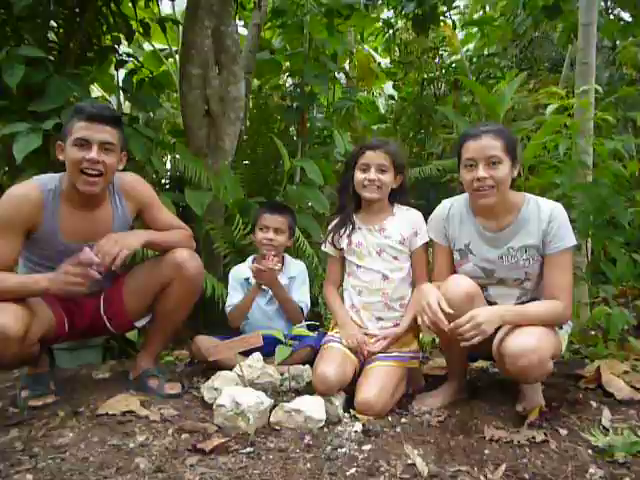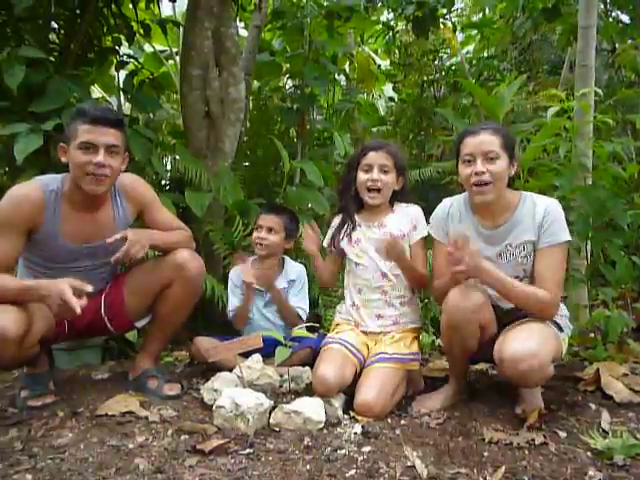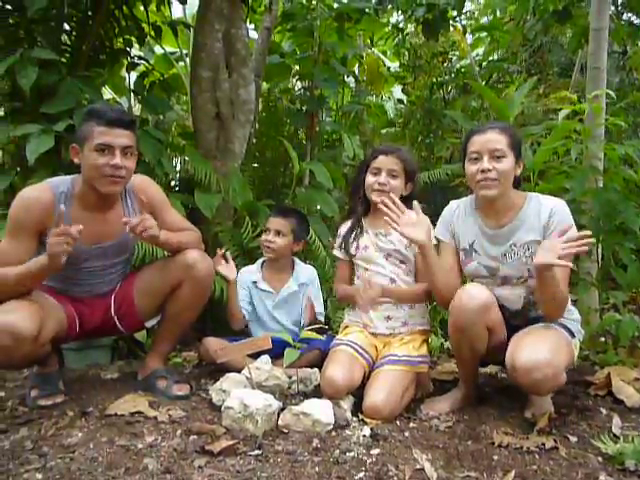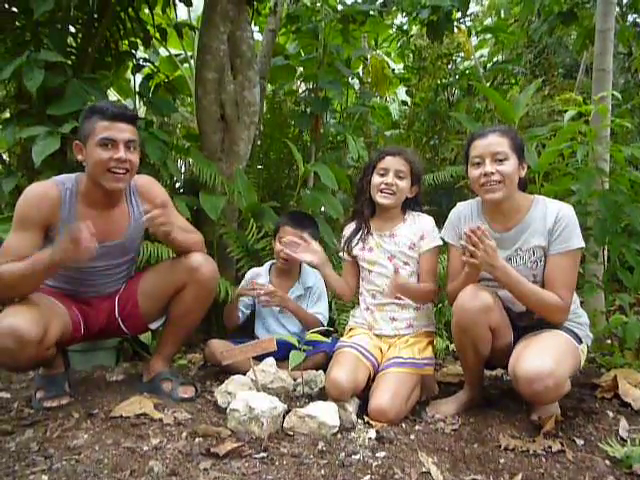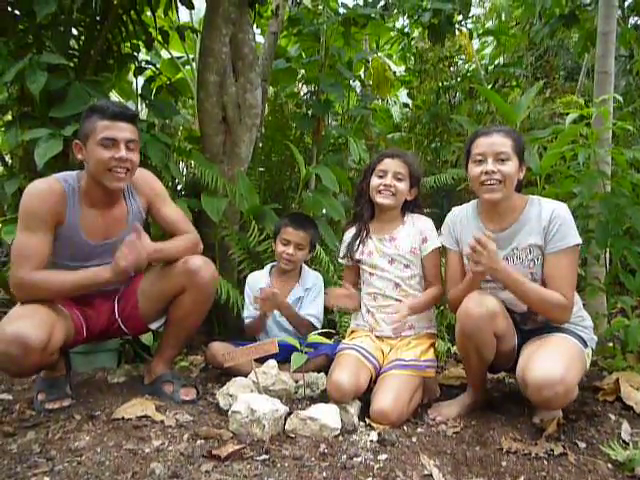
dt=0.4s
person 1, frame 1
left shoulder: (131, 188)
right shoulder: (26, 198)
left elbow: (186, 238)
left wrist: (140, 236)
right wrist: (50, 281)
left hip: (108, 301)
right hip: (46, 305)
left knee: (188, 264)
left ankle: (145, 365)
right ankle: (38, 364)
person 1, frame 2
left shoulder: (131, 189)
right shoulder: (27, 199)
left elbow: (186, 239)
left wrist: (148, 237)
right wrist: (46, 290)
left hip: (108, 300)
right hip: (44, 307)
left knee: (189, 264)
left ankle: (144, 365)
right ankle: (37, 364)
person 1, frame 3
left shoulder: (141, 190)
right shoulder: (38, 200)
left elbow: (195, 241)
left wrist: (158, 235)
right wrist: (48, 263)
left hip: (118, 300)
right hip: (55, 304)
left knee: (198, 265)
left ankle: (153, 366)
right ankle: (47, 364)
person 1, frame 4
left shoulder: (146, 189)
right shoulder: (44, 197)
left elbow: (199, 246)
left wrist: (171, 234)
right wrist: (56, 256)
left hip: (123, 300)
right hip: (59, 303)
left knee: (202, 268)
left ankle: (158, 367)
right ankle: (53, 365)
person 1, frame 5
left shoulder: (143, 183)
right shoulder: (45, 194)
left elbow: (193, 241)
left wrist: (150, 252)
right wrist: (109, 272)
left hip: (124, 300)
right hip: (62, 305)
left knee: (201, 271)
left ankle: (159, 369)
right ankle: (55, 368)
person 2, frame 1
left shoulder: (548, 215)
right shoulder: (447, 214)
left elbow: (561, 307)
right elbow: (442, 288)
left wrist: (499, 315)
right wrist: (427, 292)
left hip: (534, 322)
right hip: (474, 324)
left knee: (521, 355)
right knee: (458, 289)
left ankle: (530, 381)
right ankle: (455, 382)
person 2, frame 2
left shoulder: (545, 211)
right shoulder: (448, 212)
left elbow: (548, 305)
right elbow: (440, 295)
left wrist: (484, 270)
right wrist: (458, 274)
left hip: (536, 320)
right hip: (476, 326)
left knee: (520, 359)
right knee: (463, 298)
left ankle: (529, 385)
right ankle: (456, 384)
person 2, frame 3
left shoulder: (551, 211)
right shoulder: (455, 214)
left elbow: (556, 308)
right elbow: (447, 297)
left wrist: (544, 269)
right wrist: (425, 247)
left hip: (545, 323)
right hip: (484, 326)
left knee: (532, 367)
right knee: (470, 298)
left ankle: (539, 390)
right ankle: (466, 388)
person 2, frame 4
left shoulder: (557, 216)
right shoulder: (461, 216)
left elbow: (559, 311)
right elbow: (454, 301)
left wrist: (499, 269)
right wrist: (469, 266)
left hip: (554, 327)
right hip: (493, 330)
left knee: (535, 377)
right knee: (472, 299)
left ankle: (546, 392)
right ankle: (472, 390)
person 2, frame 5
left shoulder: (553, 215)
right shoulder: (458, 220)
left elbow: (562, 309)
right elbow: (454, 304)
left wrist: (499, 269)
right wrist: (474, 276)
left hip: (557, 329)
right hip: (494, 333)
left knee: (545, 385)
right knee: (477, 307)
left ankle: (551, 395)
right ankle: (475, 393)
person 3, frame 1
left shoulder: (411, 219)
right shoulder: (341, 225)
left elbow: (421, 285)
right elbow: (331, 286)
left wrist: (402, 329)
right wrist: (346, 326)
left hip: (395, 330)
right hip: (352, 325)
left knee: (369, 404)
right knee: (325, 381)
left ankle: (403, 373)
right ankle: (364, 368)
person 3, frame 2
left shoulder: (409, 216)
right shoulder: (343, 223)
left elbow: (421, 283)
right elbow: (329, 281)
left wrist: (401, 257)
right wrist: (313, 251)
left hip: (398, 327)
right hip: (352, 321)
left knee: (367, 406)
right knee: (324, 384)
left ankle: (403, 376)
right ankle: (369, 370)
person 3, frame 3
right shoulder: (350, 228)
left elbow: (428, 287)
right elbow: (342, 284)
left wrist: (385, 292)
right wrist: (355, 293)
left hip: (405, 330)
right hip: (360, 326)
left knee: (378, 408)
right knee: (334, 384)
left ankle: (413, 377)
right ankle: (375, 373)
person 3, frame 4
left shoulder: (423, 226)
right shoulder: (354, 230)
left elbow: (429, 290)
right elbow: (348, 290)
left wrist: (405, 287)
right wrist: (320, 262)
left hip: (411, 331)
right hip: (363, 327)
left knee: (382, 410)
right knee: (338, 388)
left ankle: (417, 378)
right ankle: (375, 374)
person 3, frame 5
left shoulder: (422, 228)
right shoulder: (355, 234)
left elbow: (438, 289)
left wrist: (412, 306)
right wrist: (345, 298)
left hip: (413, 333)
right hip: (368, 328)
left knee: (384, 412)
right knee: (339, 389)
left ankle: (419, 383)
right ankle: (386, 378)
person 4, frame 1
left shoulder: (297, 269)
right shoulder: (239, 272)
left elbow: (298, 319)
right elbow: (234, 322)
left wrist: (275, 284)
right wrist: (257, 285)
left hip: (288, 344)
left knee: (316, 340)
right knee: (199, 343)
person 4, frame 2
left shoulder: (297, 272)
right shoulder: (238, 273)
left elbow: (296, 324)
right elbow: (238, 325)
left wrist: (272, 289)
right wrist: (248, 289)
left hip: (287, 346)
left knee: (314, 343)
right knee: (199, 345)
person 4, frame 3
left shoulder: (308, 275)
right shoulder: (247, 274)
left elbow: (315, 327)
right elbow: (236, 324)
left wrist: (311, 320)
right wrist: (231, 284)
left hip: (295, 348)
right hip: (258, 347)
left knee: (324, 344)
right knee: (208, 345)
person 4, frame 4
left shoulder: (314, 279)
right shoulder: (254, 276)
left elbow: (318, 329)
right elbow: (230, 323)
left wrist: (289, 304)
right wrist: (238, 296)
left knee: (330, 346)
right knee: (213, 348)
person 4, frame 5
left shoulder: (314, 281)
right shoulder: (256, 280)
left elbow: (309, 330)
right elbow: (251, 331)
left wrist: (282, 305)
right wrist: (265, 312)
left knee: (331, 349)
right knee: (214, 350)
